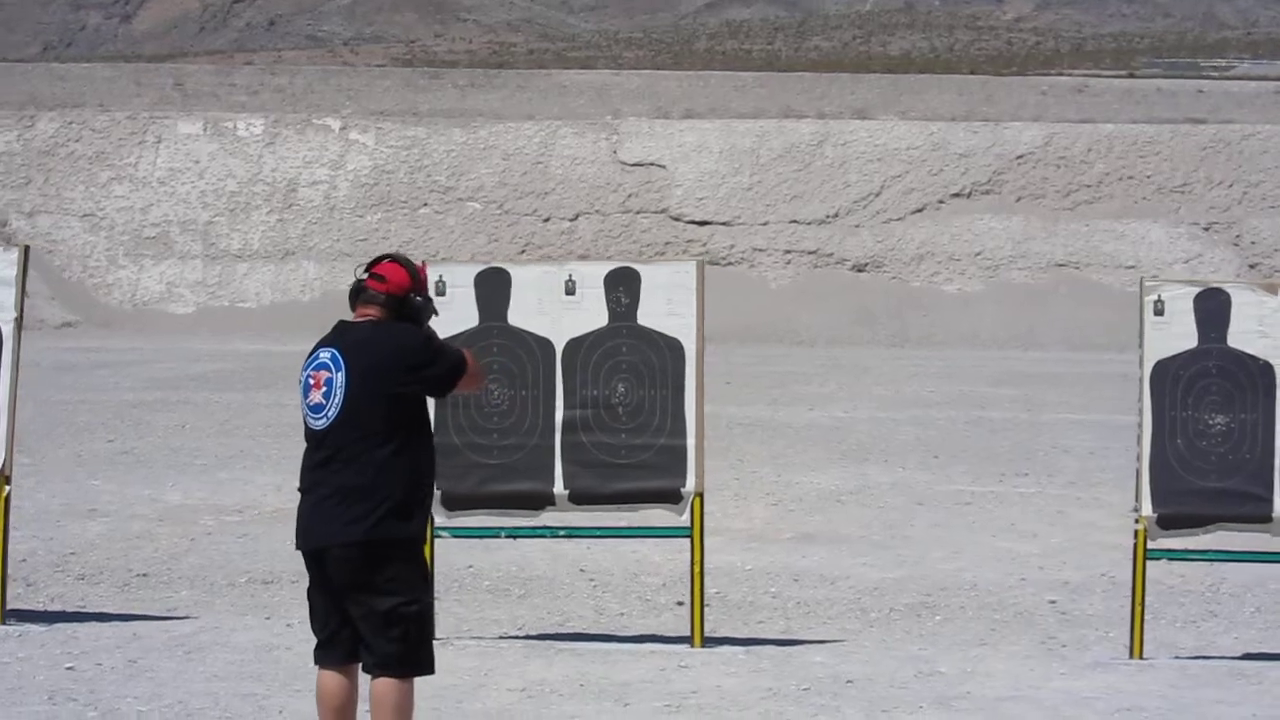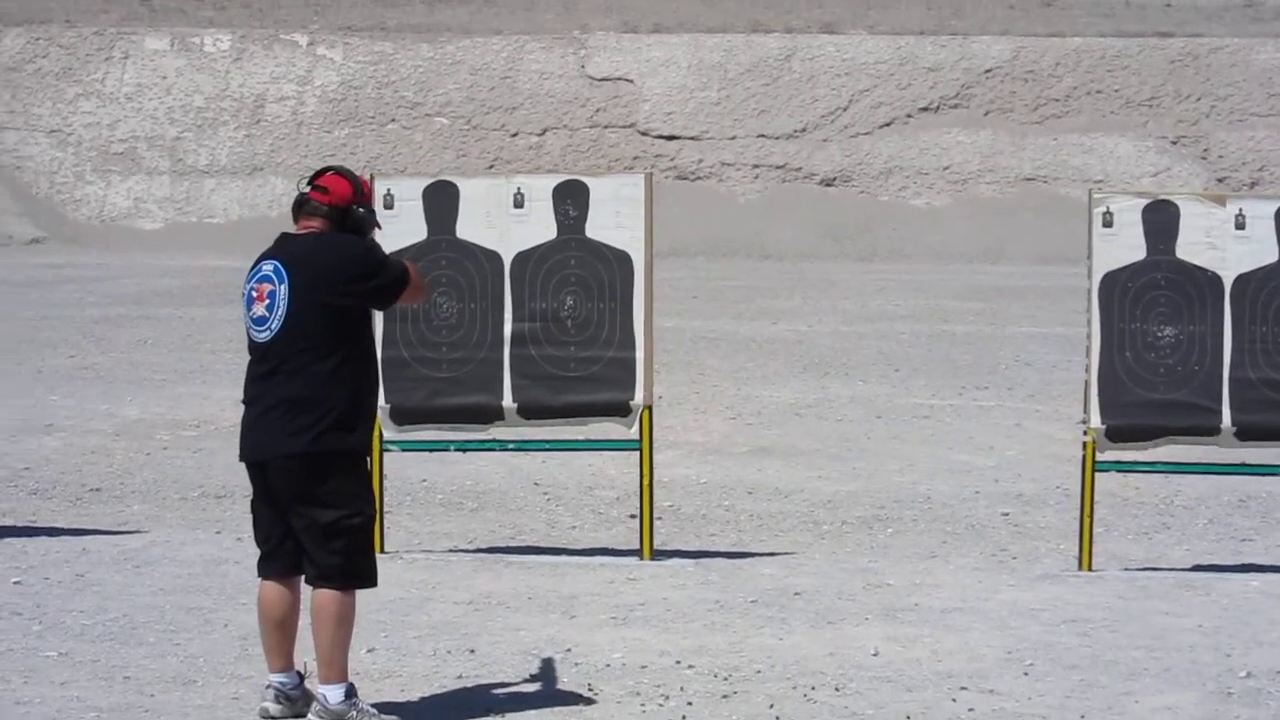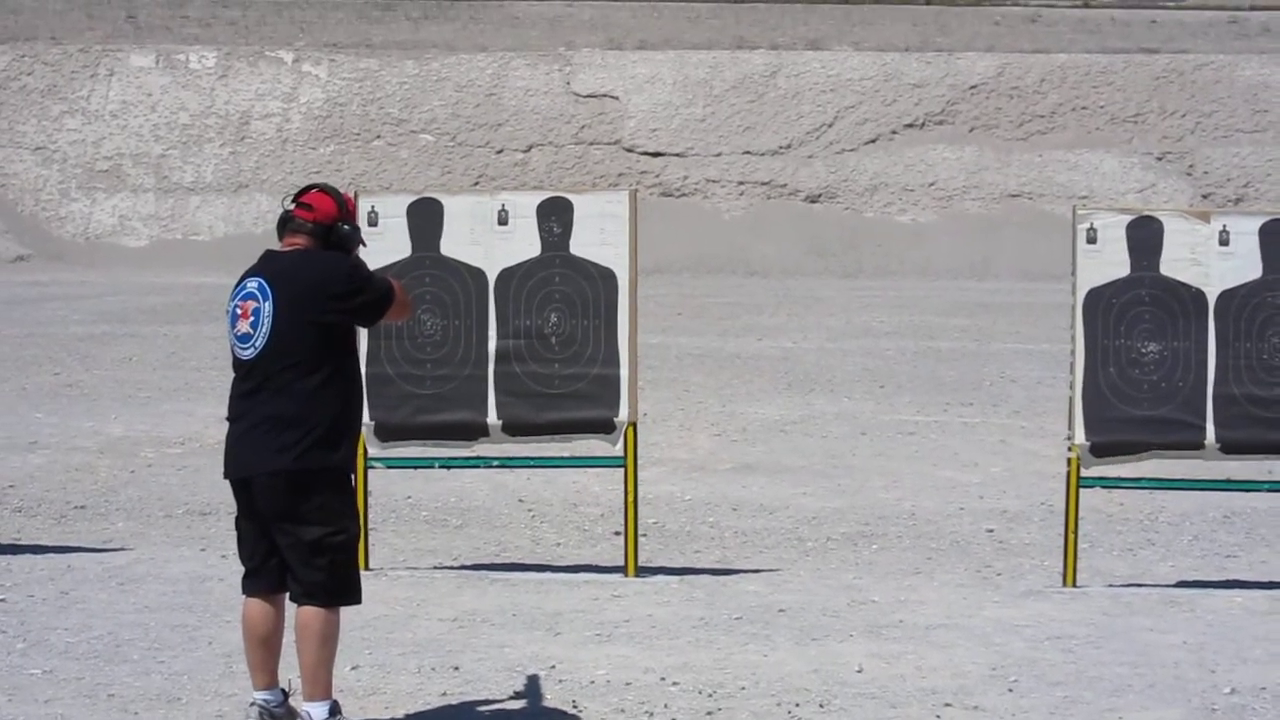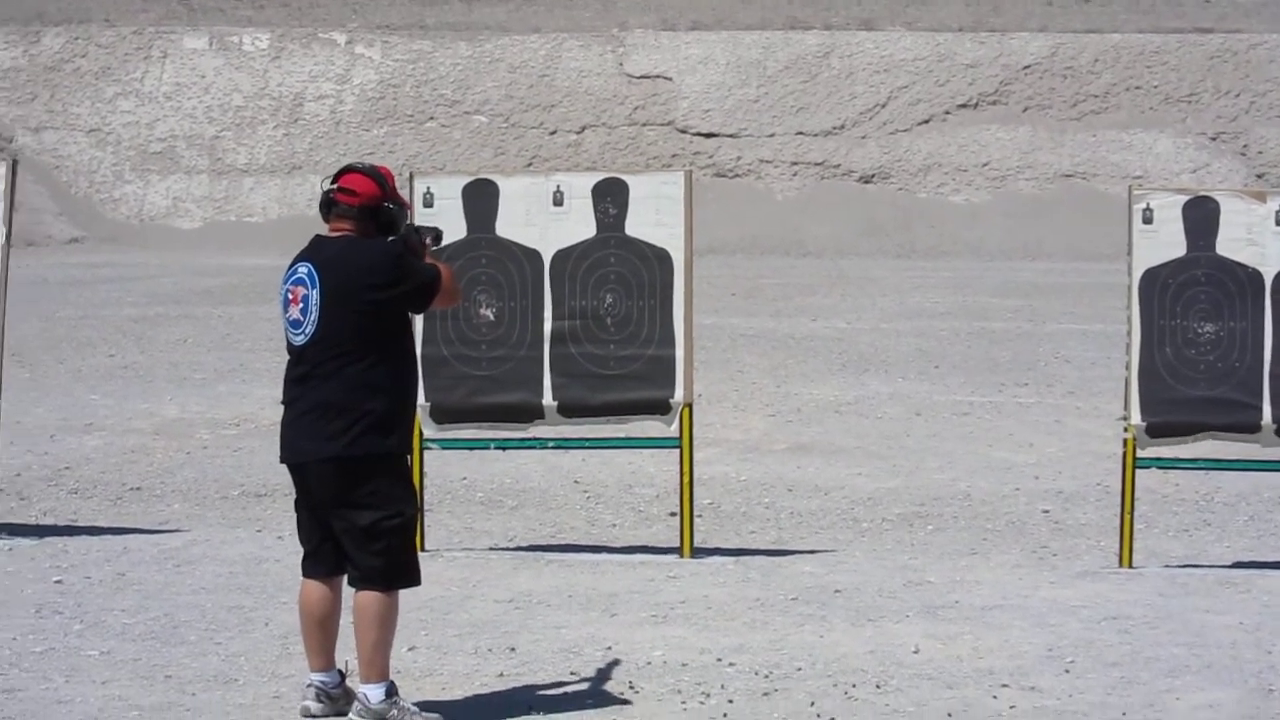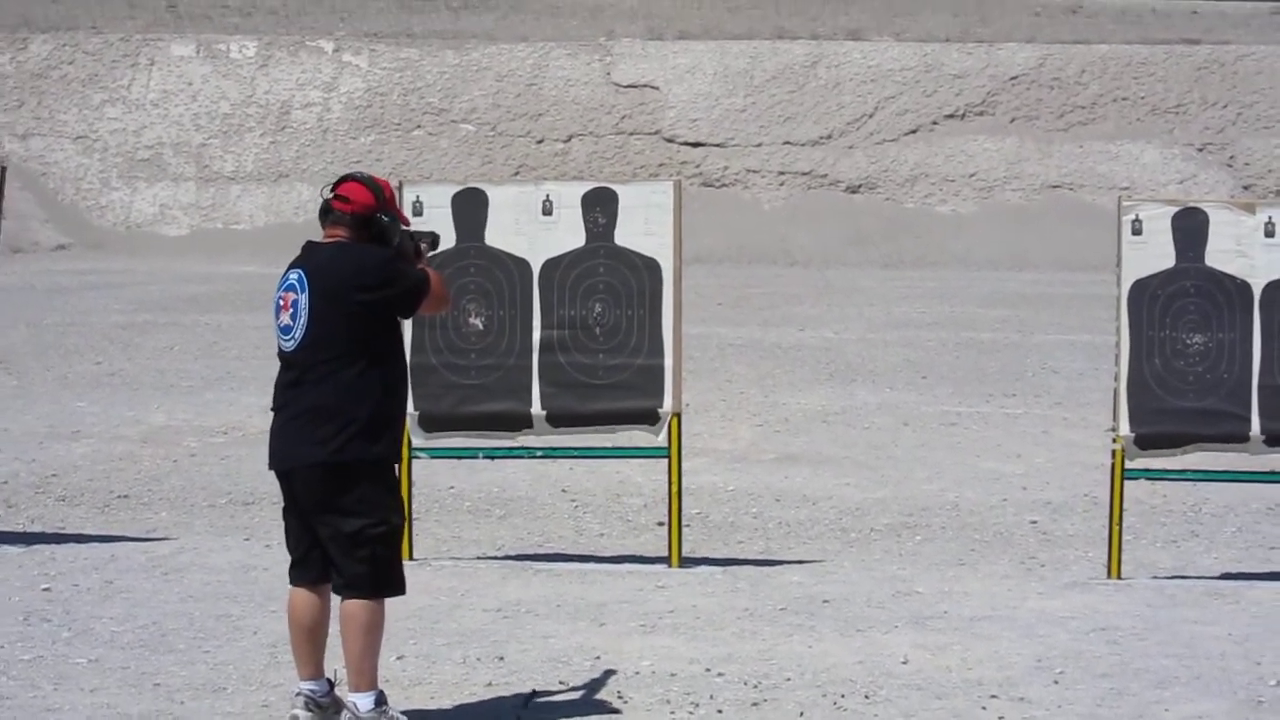
dt=1s
person 1, frame 1
left shoulder: (323, 349)
right shoulder: (402, 345)
right elbow: (472, 377)
right wrist: (429, 341)
left hip: (319, 532)
right hip: (378, 535)
left knee: (335, 656)
right knee: (393, 662)
person 1, frame 2
left shoulder: (266, 262)
right shoulder: (344, 255)
right elbow: (414, 288)
right wrist: (374, 254)
left hip: (263, 441)
right hip: (320, 445)
left knee: (278, 567)
right knee: (335, 571)
person 1, frame 3
left shoulder: (251, 279)
right shoulder: (329, 273)
right elbow: (399, 306)
right wrist: (359, 270)
left hip: (248, 458)
right hip: (305, 461)
left knee: (263, 584)
right knee: (319, 588)
person 1, frame 4
left shoulder: (303, 263)
right shoulder: (376, 260)
right elbow: (448, 292)
left wrist: (406, 257)
right wrist: (420, 254)
left hip: (306, 442)
right hip: (361, 445)
left knee: (321, 566)
right knee: (378, 573)
person 1, frame 5
left shoulder: (300, 268)
right shoulder: (366, 265)
right elbow: (437, 297)
left wrist: (400, 264)
right wrist: (411, 260)
left hip: (295, 449)
right hip: (347, 452)
left knee: (310, 574)
right knee: (363, 580)
